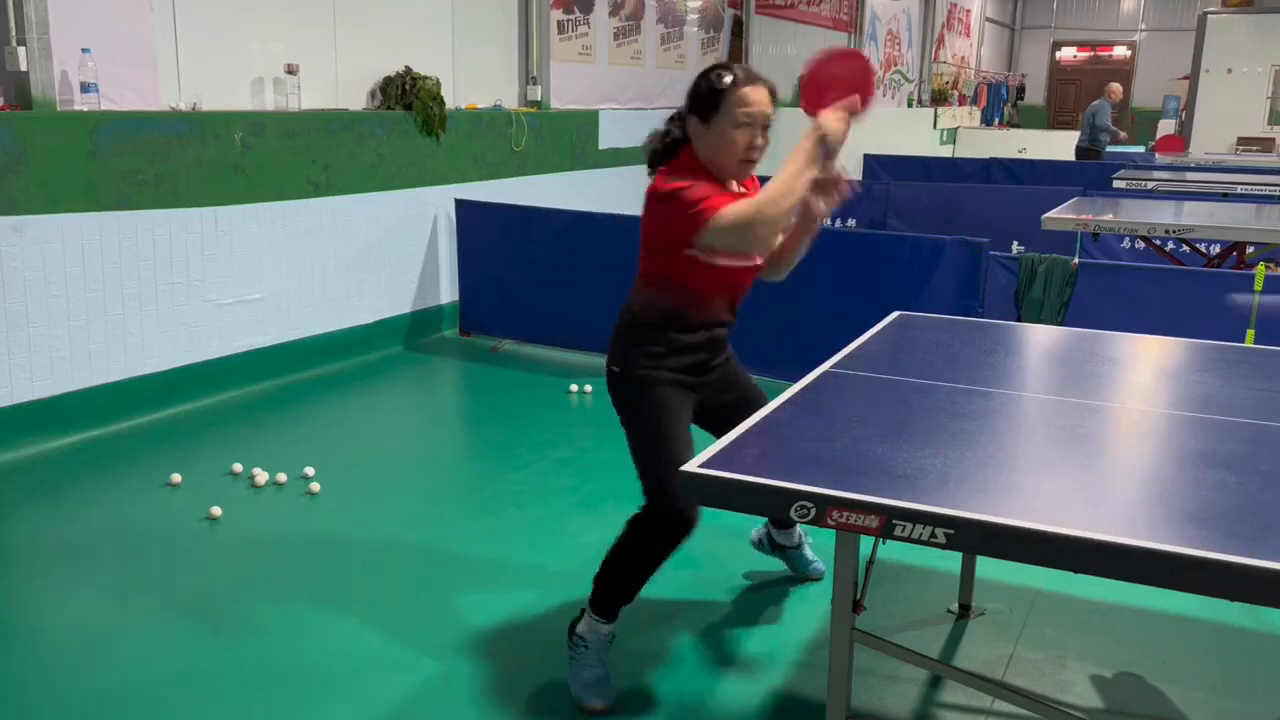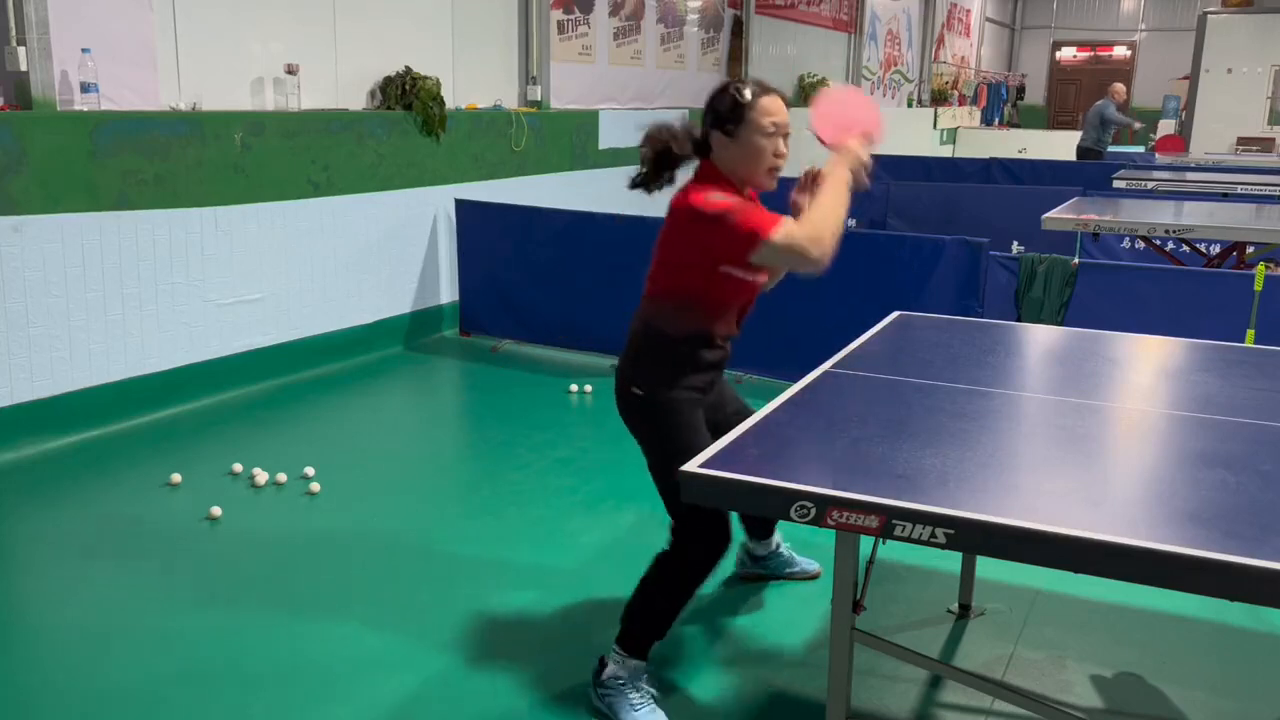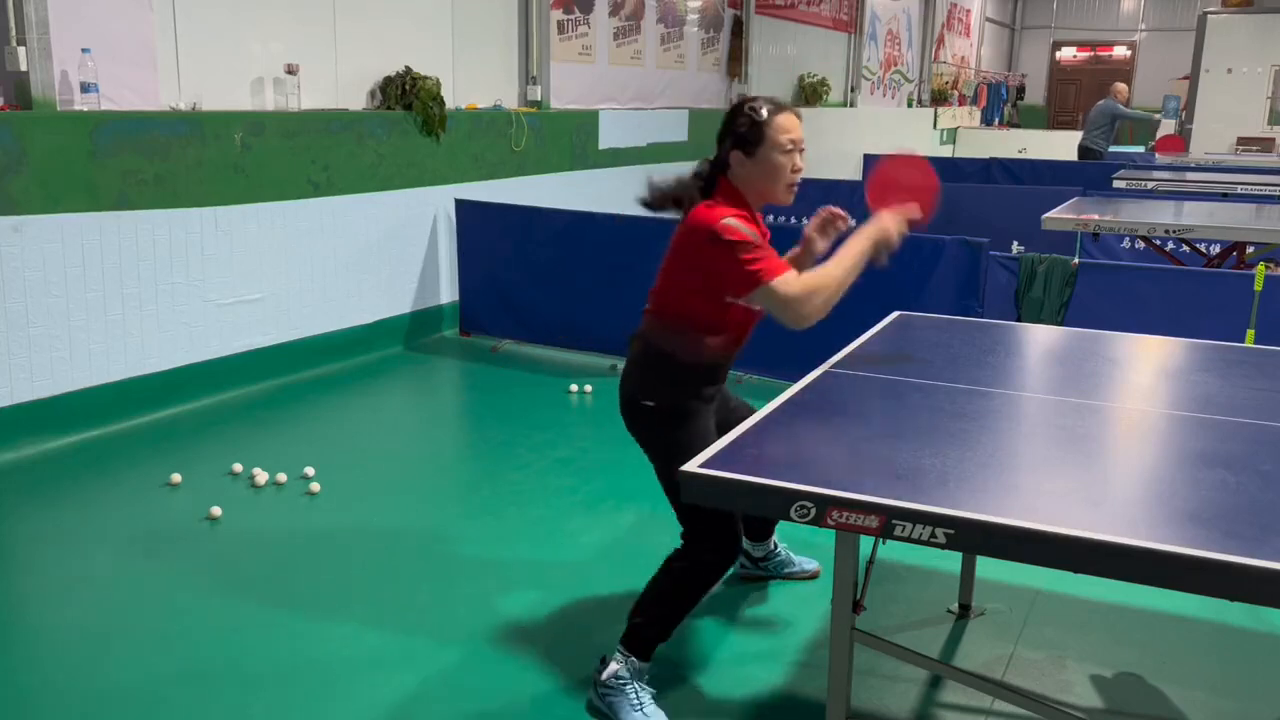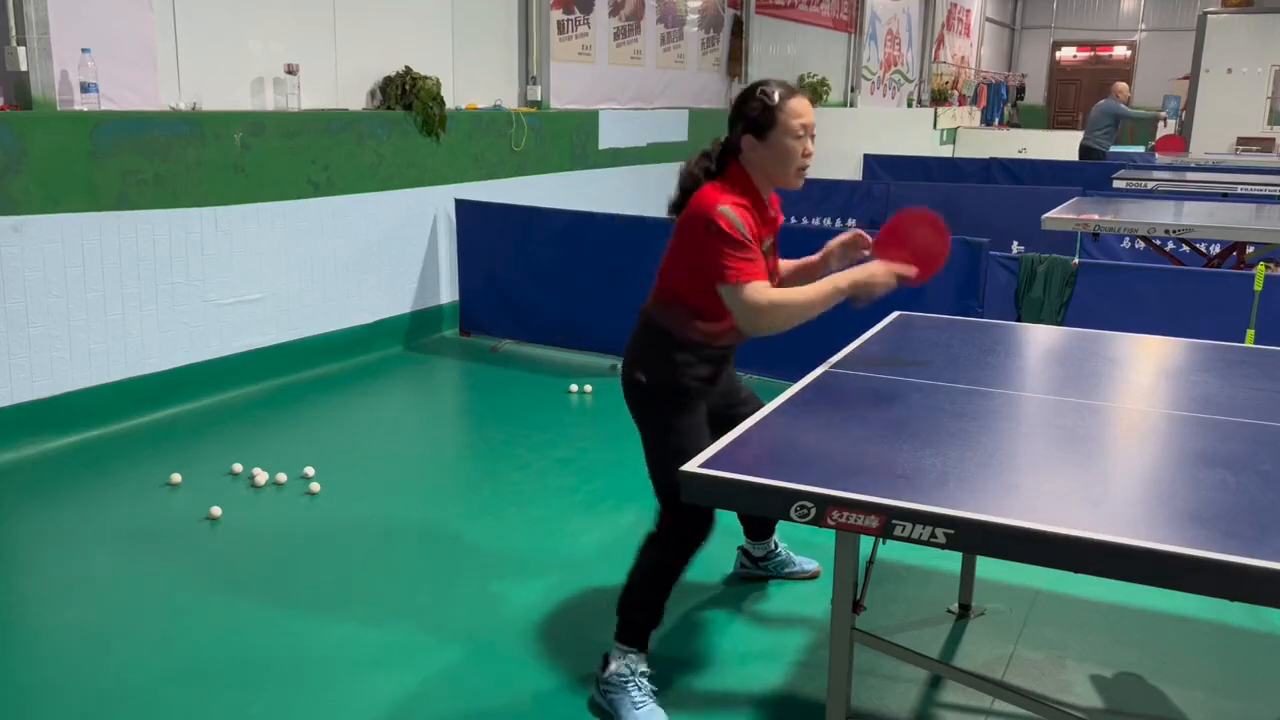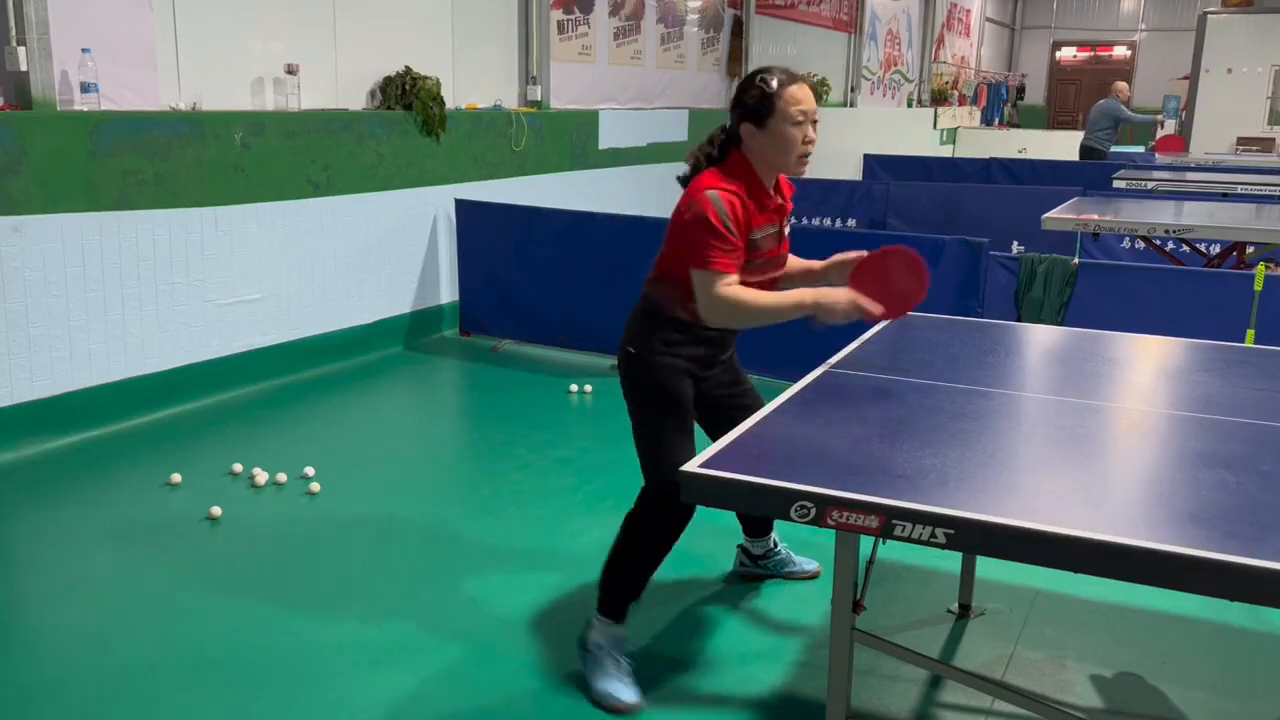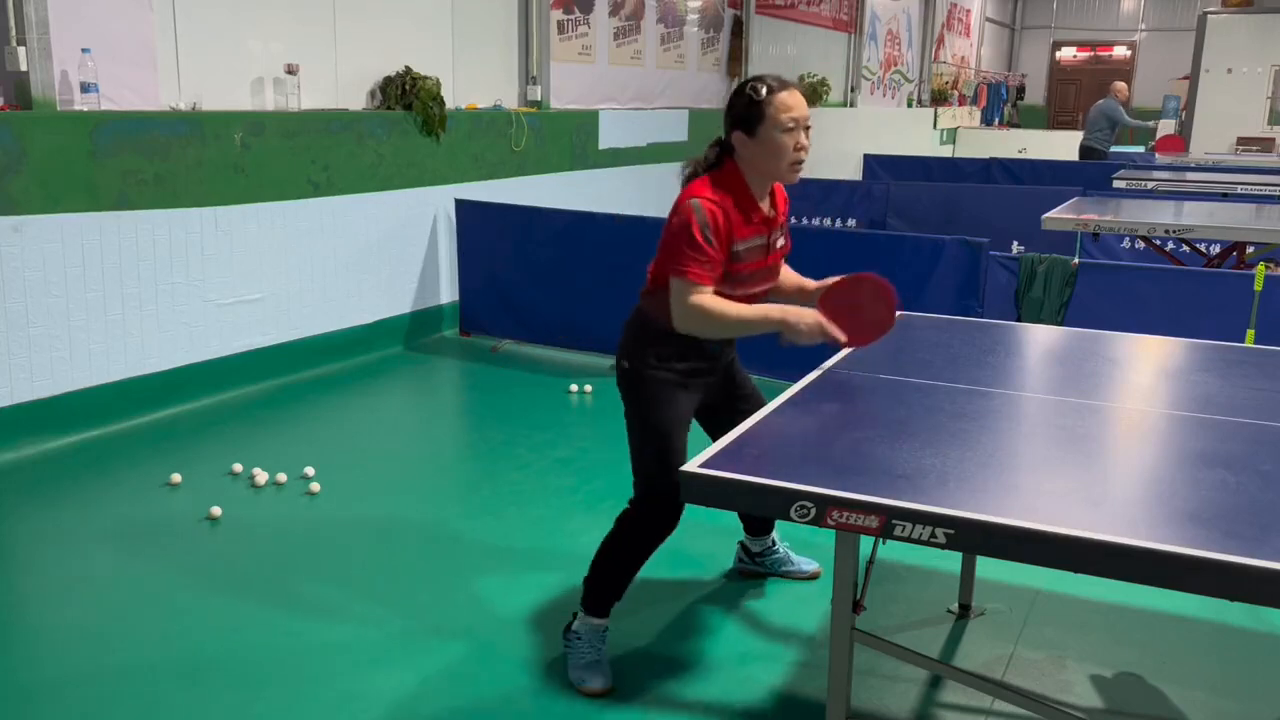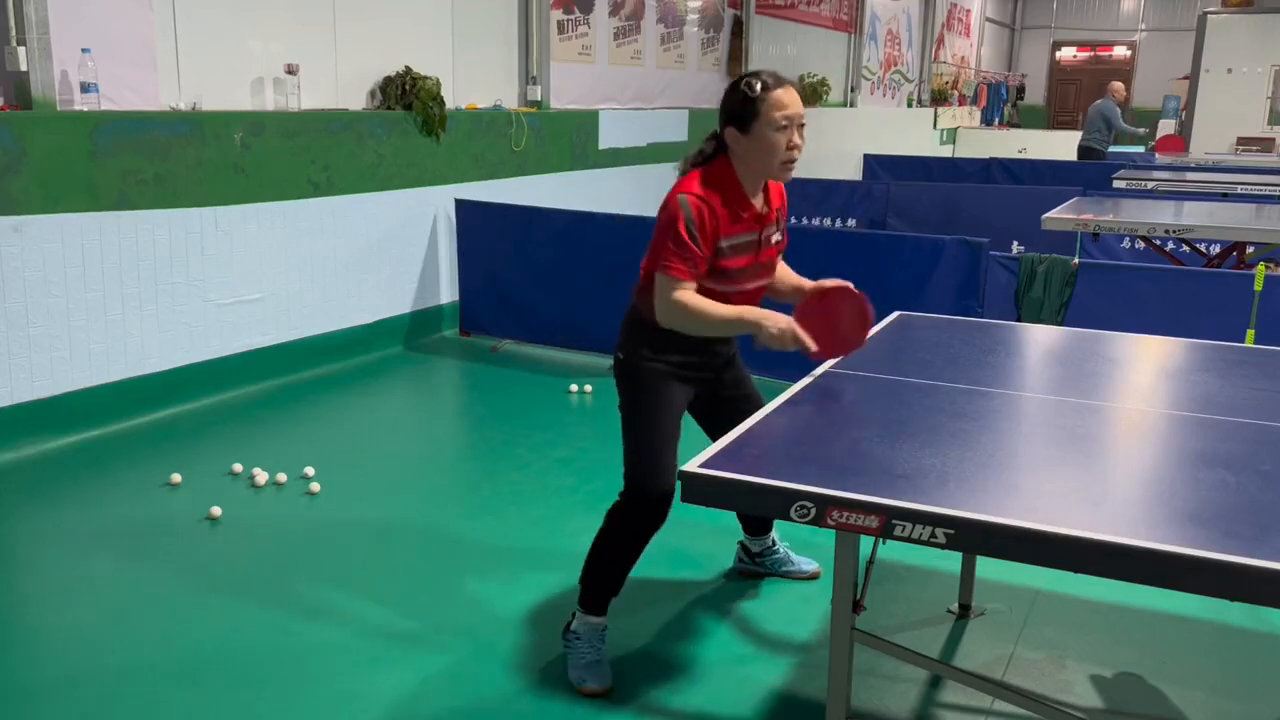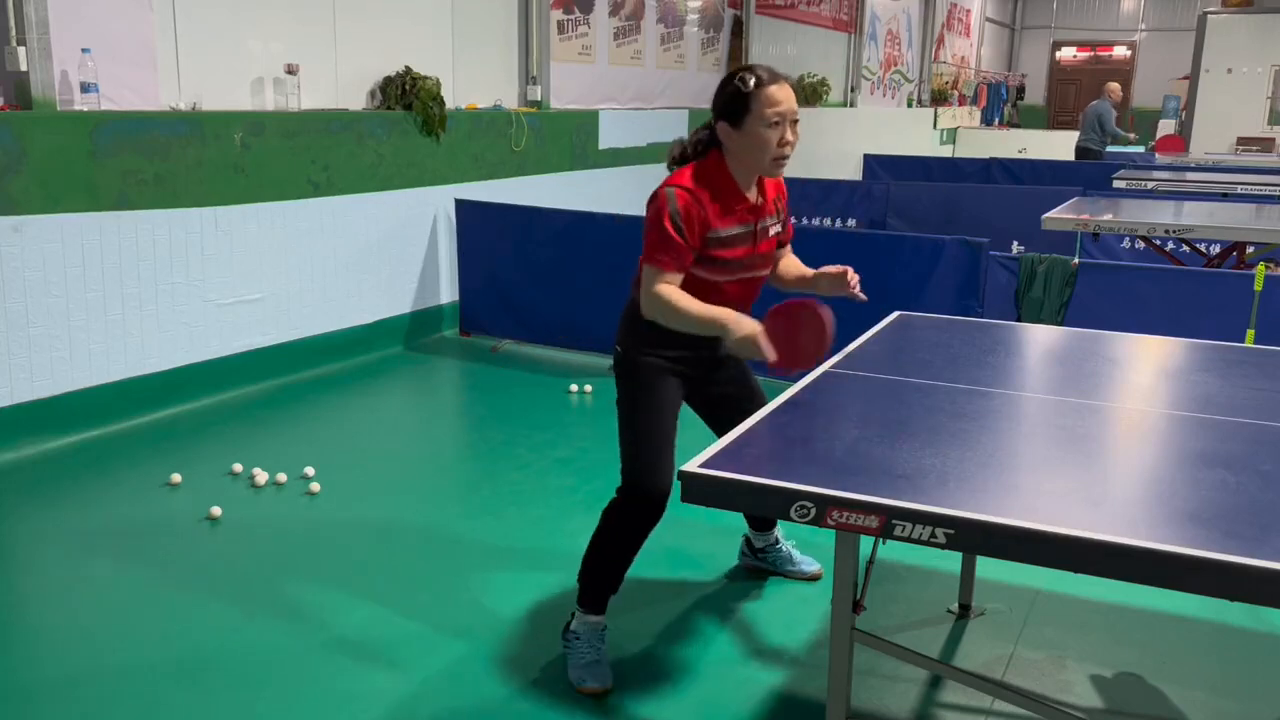
dt=0.1s
person 1, frame 1
left shoulder: (744, 185)
right shoulder: (676, 189)
left elbow: (770, 265)
right elbow: (749, 225)
left wrist: (811, 211)
right wrist: (814, 147)
left hip: (711, 355)
right hip: (652, 364)
right knee: (674, 509)
left ankle: (782, 536)
right ankle: (593, 632)
person 1, frame 2
left shoulder: (729, 198)
right shoulder: (711, 207)
left elbow: (759, 273)
right elbow: (812, 249)
left wrist: (806, 198)
right wrist: (844, 174)
left hip: (694, 375)
right hip: (660, 383)
right knee: (702, 535)
left ankle: (761, 549)
person 1, frame 3
left shoulder: (740, 214)
right shoulder: (722, 229)
left elbow: (776, 289)
right elbow: (801, 308)
left wrist: (817, 243)
right wrist: (870, 237)
left hip: (697, 385)
right hip: (665, 395)
right knee: (713, 539)
left ankle: (760, 551)
person 1, frame 4
left shoulder: (763, 200)
right shoulder: (722, 213)
left elbow: (767, 279)
right elbow: (756, 315)
left wrist: (827, 257)
right wrist: (849, 280)
left hip: (709, 364)
right hip: (665, 372)
right knee: (688, 515)
left ankle: (760, 551)
right ankle: (622, 668)
person 1, frame 5
left shoulder: (777, 190)
right shoulder: (717, 198)
left elbow: (770, 268)
right elbow: (719, 303)
left wrist: (829, 270)
right wrist: (816, 300)
left hip: (715, 354)
right hip: (664, 352)
right knee: (672, 494)
left ankle: (758, 549)
right ankle: (603, 638)
person 1, frame 6
left shoulder: (776, 198)
right shoulder: (705, 207)
right elbow: (688, 312)
left wrist: (817, 292)
right wrist: (783, 317)
left hip: (718, 357)
right hip: (659, 360)
right knee: (661, 501)
left ankle: (758, 548)
right ankle: (586, 628)
person 1, frame 7
left shoulder: (773, 195)
right shoulder: (694, 201)
right elbow: (671, 305)
left wrist: (813, 292)
right wrist: (755, 320)
left hip: (716, 352)
right hip: (656, 354)
right knee: (649, 494)
left ankle: (758, 547)
right ankle: (585, 626)
person 1, frame 8
left shoulder: (773, 189)
right shoulder: (683, 194)
left elbow: (778, 268)
right elbow: (655, 290)
left wrist: (822, 280)
right wrist: (723, 321)
left hip: (722, 348)
right hip: (659, 349)
right knee: (646, 490)
left ankle: (762, 544)
right ankle: (584, 627)
